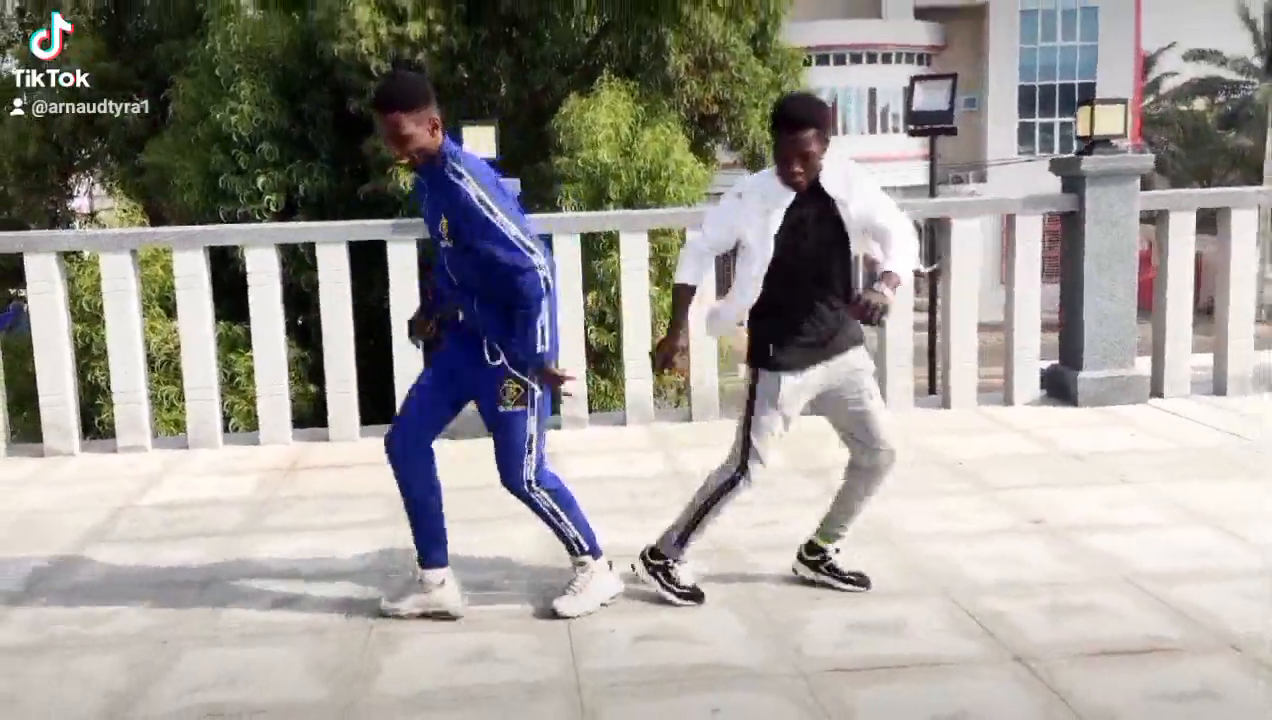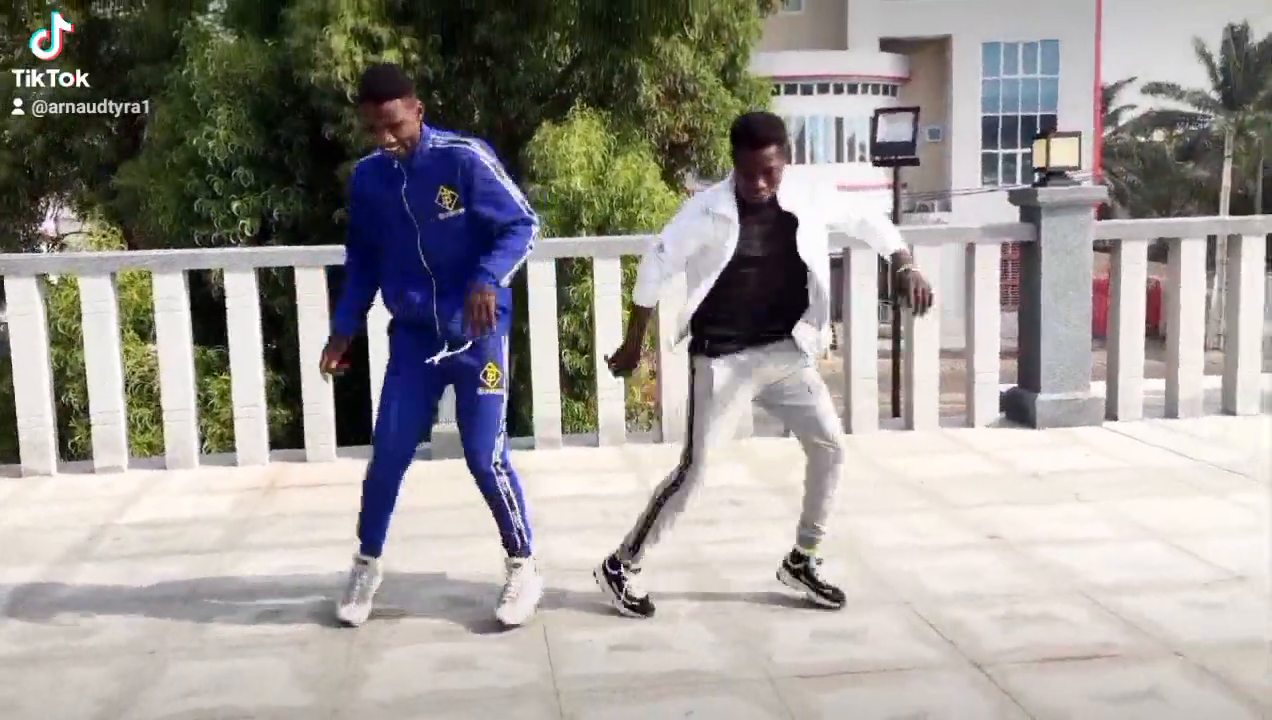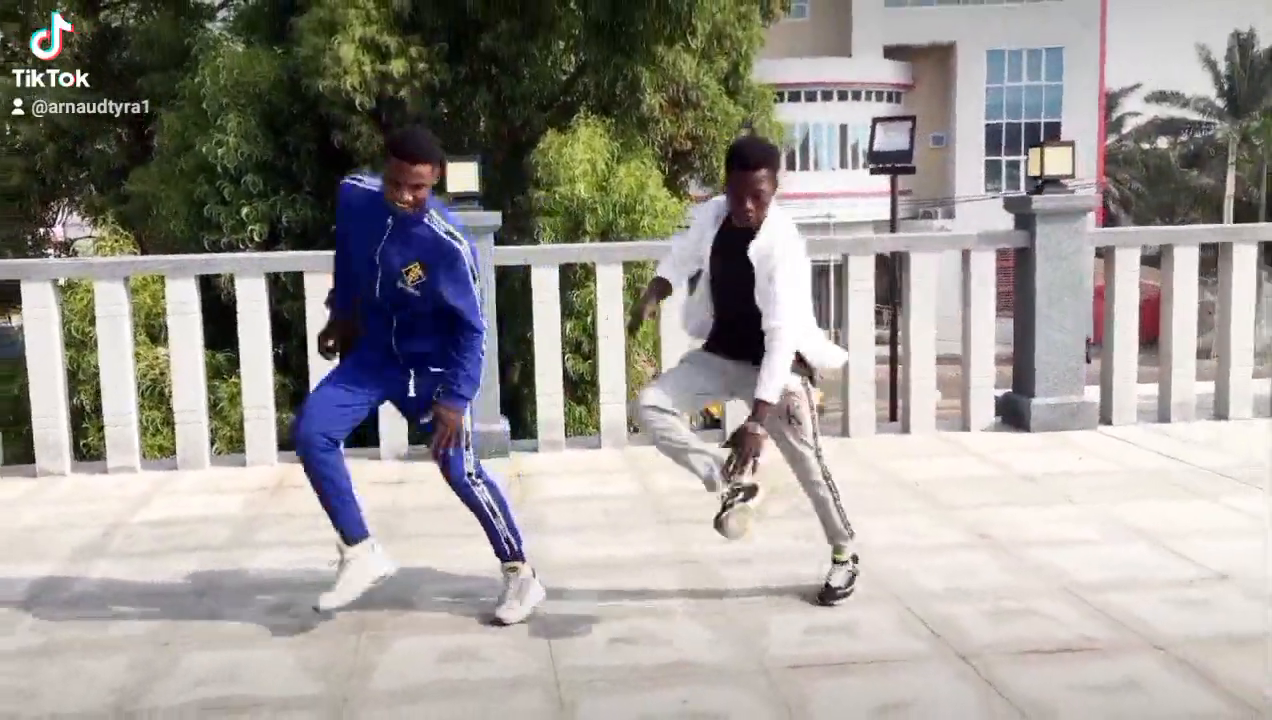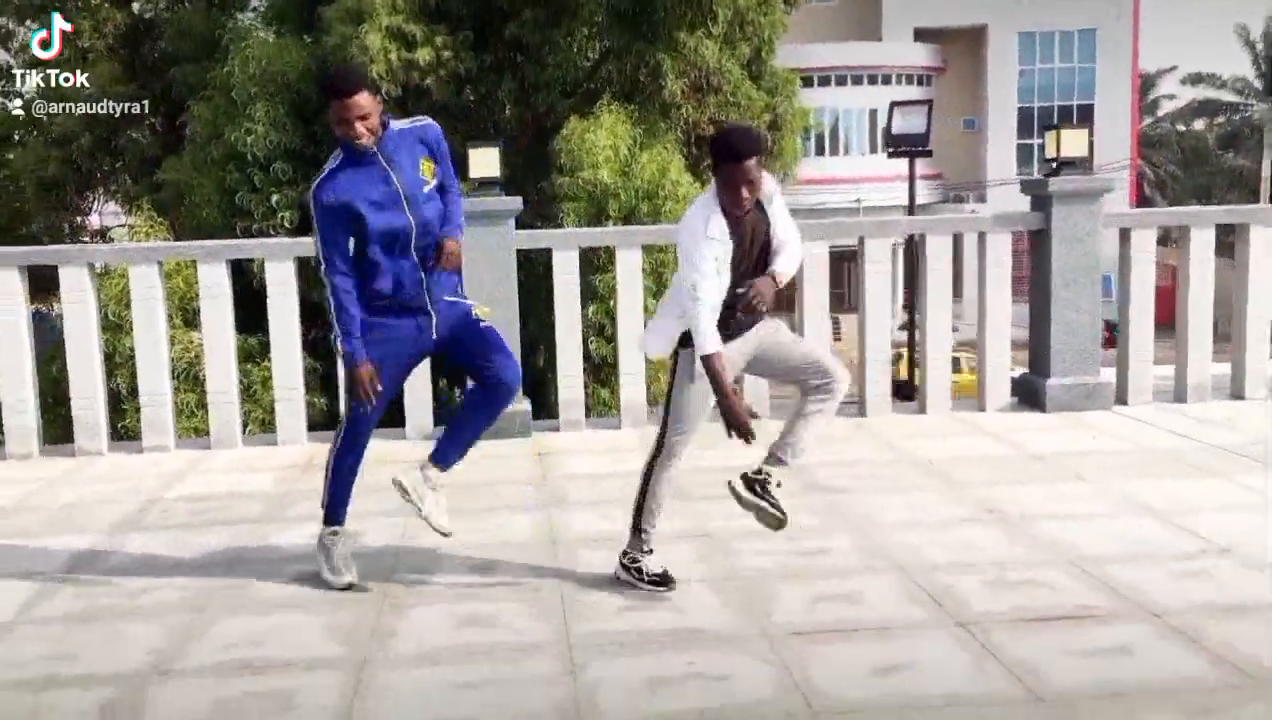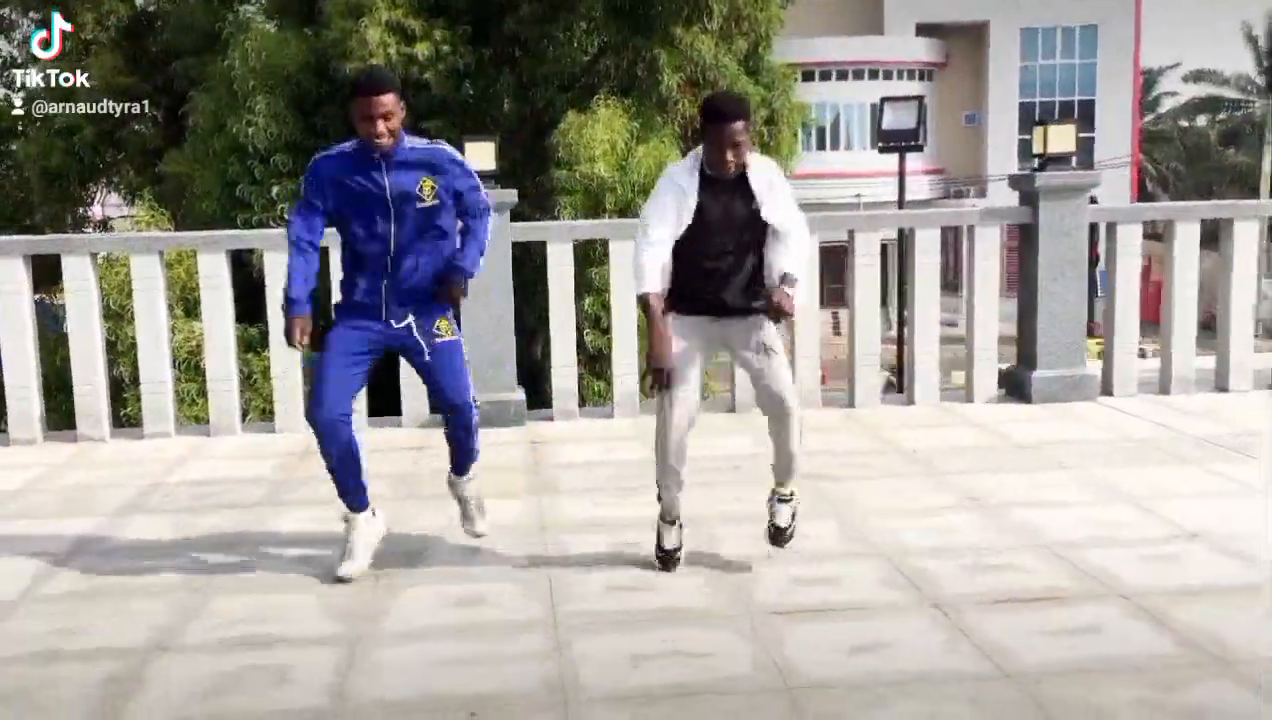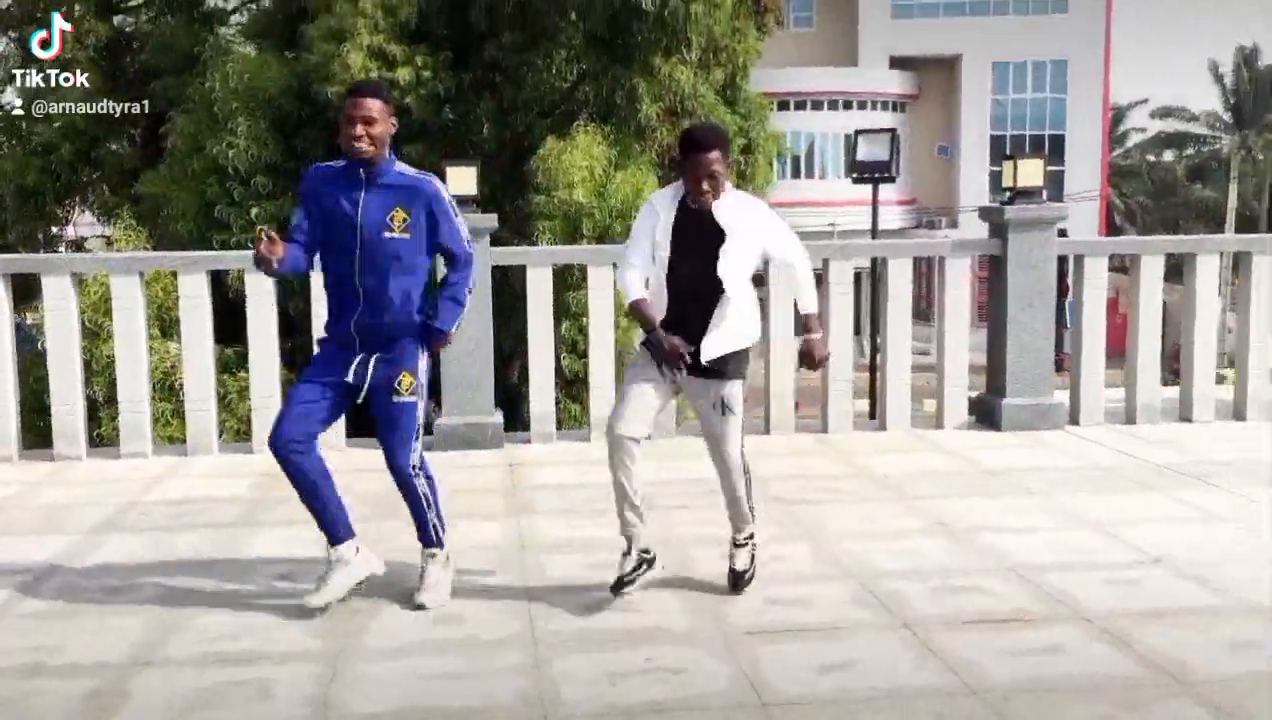
dt=0.4s
person 1, frame 1
left shoulder: (466, 183)
right shoulder: (428, 178)
left elbow: (533, 265)
left wrist: (540, 355)
right wrist: (433, 311)
left hip: (513, 338)
right hip: (470, 336)
left knee: (522, 472)
right knee: (405, 439)
left ankle: (597, 568)
right ankle: (435, 579)
person 1, frame 2
left shoulder: (466, 159)
right shoulder: (366, 179)
left elbow: (522, 225)
right elbow: (361, 264)
left wrist: (492, 275)
right wrist: (343, 329)
left hip: (477, 332)
right hip: (413, 335)
left knee: (487, 458)
right knee: (388, 452)
left ankle: (524, 569)
right ankle: (367, 565)
person 1, frame 3
left shoulder: (447, 242)
right shoulder: (353, 194)
left elbow: (470, 324)
left wrist: (458, 400)
right wrist: (342, 313)
left hip: (435, 362)
right hip: (371, 354)
left knee: (463, 473)
right knee: (310, 432)
left ankle: (520, 575)
right ankle: (361, 553)
person 1, frame 4
left shoulder: (423, 134)
right shoulder: (330, 188)
right elbow: (335, 275)
left wrist: (451, 234)
right wrist: (352, 356)
left hip: (446, 302)
right hip: (387, 320)
left knee: (505, 376)
right knee: (356, 427)
left ankle: (430, 474)
right ankle: (333, 535)
person 1, frame 5
left shoulder: (439, 158)
right shoulder: (328, 169)
left elbow: (478, 211)
right elbow: (303, 238)
left wrist: (463, 269)
right wrist: (297, 306)
left hip: (425, 305)
right hip: (360, 315)
left knee: (458, 403)
right knee: (327, 415)
left ankle: (462, 480)
right ankle: (362, 519)
person 1, frame 6
left shoulder: (423, 190)
right shoulder: (319, 181)
left elbow: (460, 257)
right elbow: (302, 253)
left wrist: (444, 321)
right wrist: (276, 257)
left hip: (401, 348)
right hip: (340, 346)
left knee: (402, 459)
right knee: (288, 440)
left ankle: (436, 557)
right ankle: (348, 553)
person 2, frame 1
left shoulder: (850, 183)
right shoulder: (751, 197)
left elbow: (901, 240)
right elbow: (699, 251)
left wrist: (884, 289)
right wrist: (676, 330)
left hip: (845, 349)
right hip: (779, 354)
left knee: (879, 455)
right knee: (748, 466)
left ankle: (819, 551)
right ankle: (664, 556)
person 2, frame 2
left shoulder: (806, 199)
right shoulder: (706, 210)
left elbow: (868, 221)
right elbow: (656, 271)
left wrist: (909, 267)
right wrist: (632, 343)
left hip: (784, 349)
right hip: (724, 354)
left knee: (830, 444)
right knee: (697, 469)
left ankle: (802, 560)
right ankle: (622, 566)
person 2, frame 3
left shoulder: (782, 243)
right shoulder: (713, 217)
left elbow: (784, 334)
right elbow: (678, 260)
left wrist: (758, 420)
right wrist: (648, 299)
left hip: (778, 362)
right hip: (722, 354)
left knee: (807, 464)
right knee: (650, 405)
left ankle: (844, 556)
right ankle: (732, 486)
person 2, frame 4
left shoulder: (767, 194)
right shoulder: (701, 227)
left elbow: (789, 246)
right elbow: (699, 318)
left wrist: (772, 279)
right wrist: (727, 397)
left hip: (754, 325)
right hip: (705, 338)
left knee: (832, 378)
right knee: (673, 443)
left ankle: (764, 477)
right ankle: (637, 551)
person 2, frame 5
left shoulder: (766, 175)
right shoulder: (676, 181)
left elbow: (795, 233)
right elbow: (649, 256)
left wrist: (787, 284)
right wrist: (658, 335)
left hip: (749, 308)
right hip: (688, 315)
left knee: (782, 403)
right knee: (674, 422)
left ankle: (783, 492)
right ankle: (670, 519)
person 2, frame 6
left shoulder: (749, 212)
right shoulder: (659, 207)
left elbow: (797, 261)
right elbow: (630, 274)
left wrist: (811, 330)
right wrist: (655, 329)
left hip: (721, 352)
right hip: (665, 344)
left knee: (726, 455)
right knee: (622, 435)
left ankle: (743, 540)
right ankle: (636, 547)
